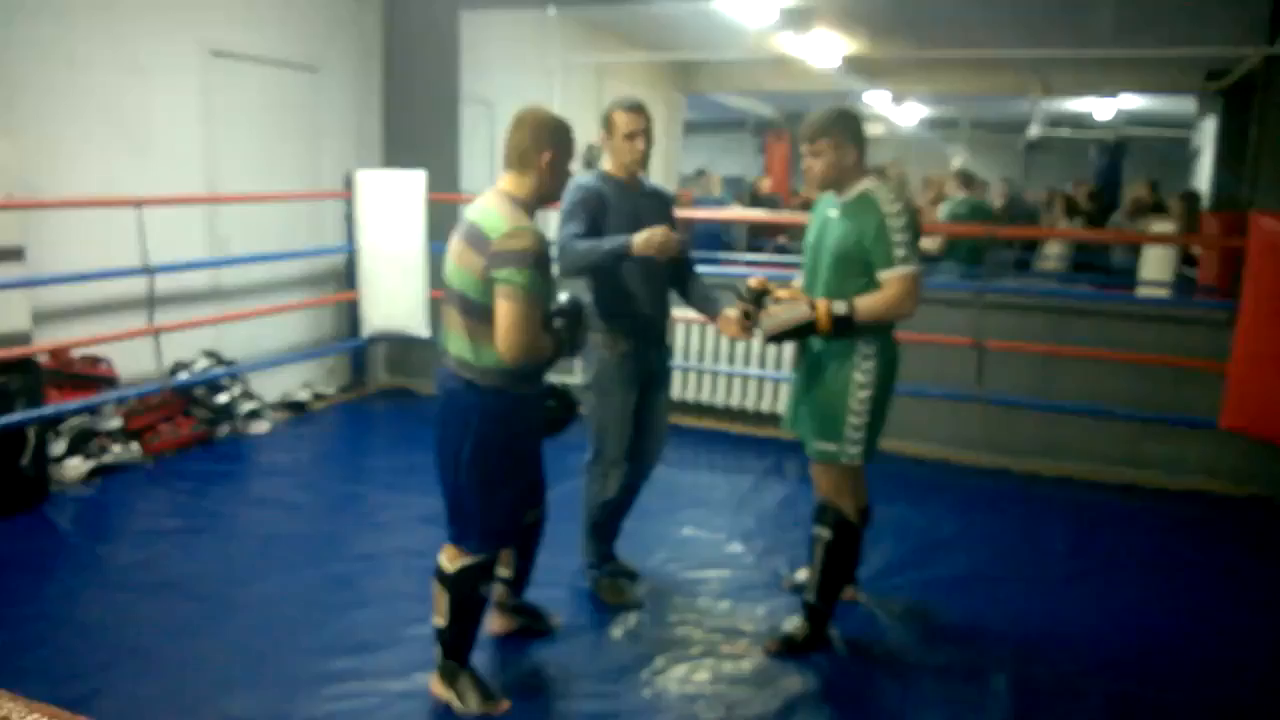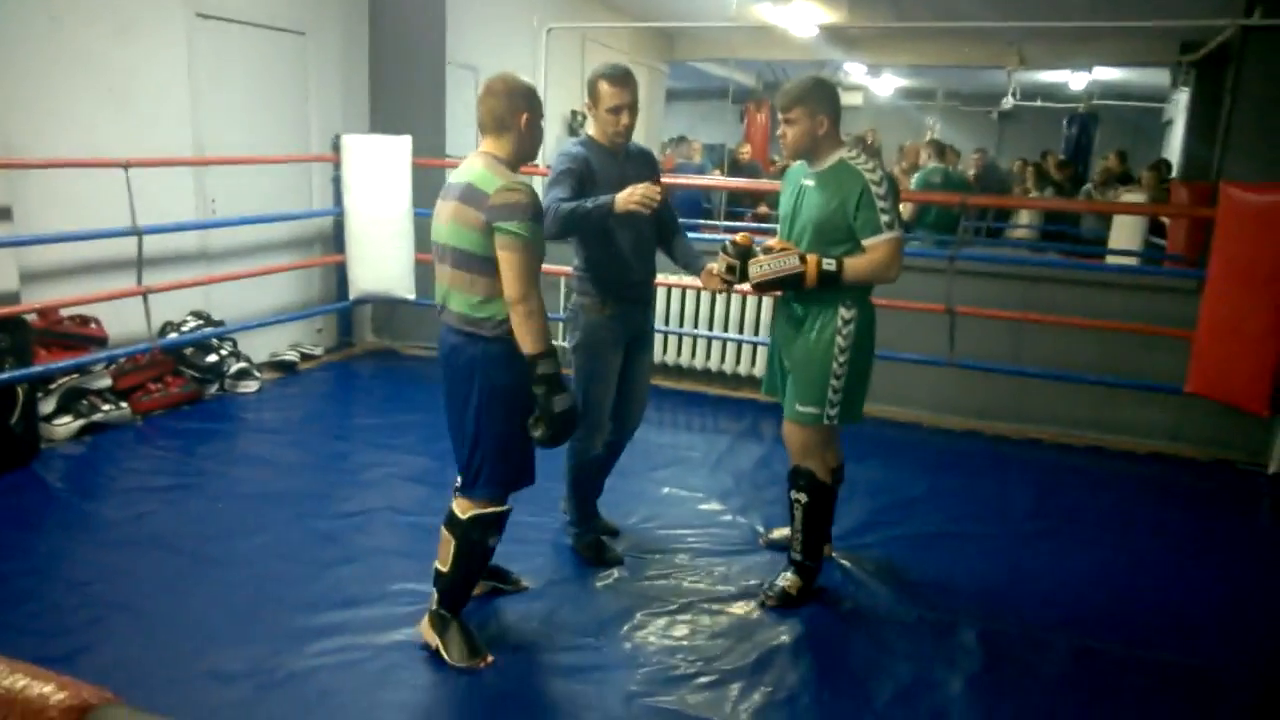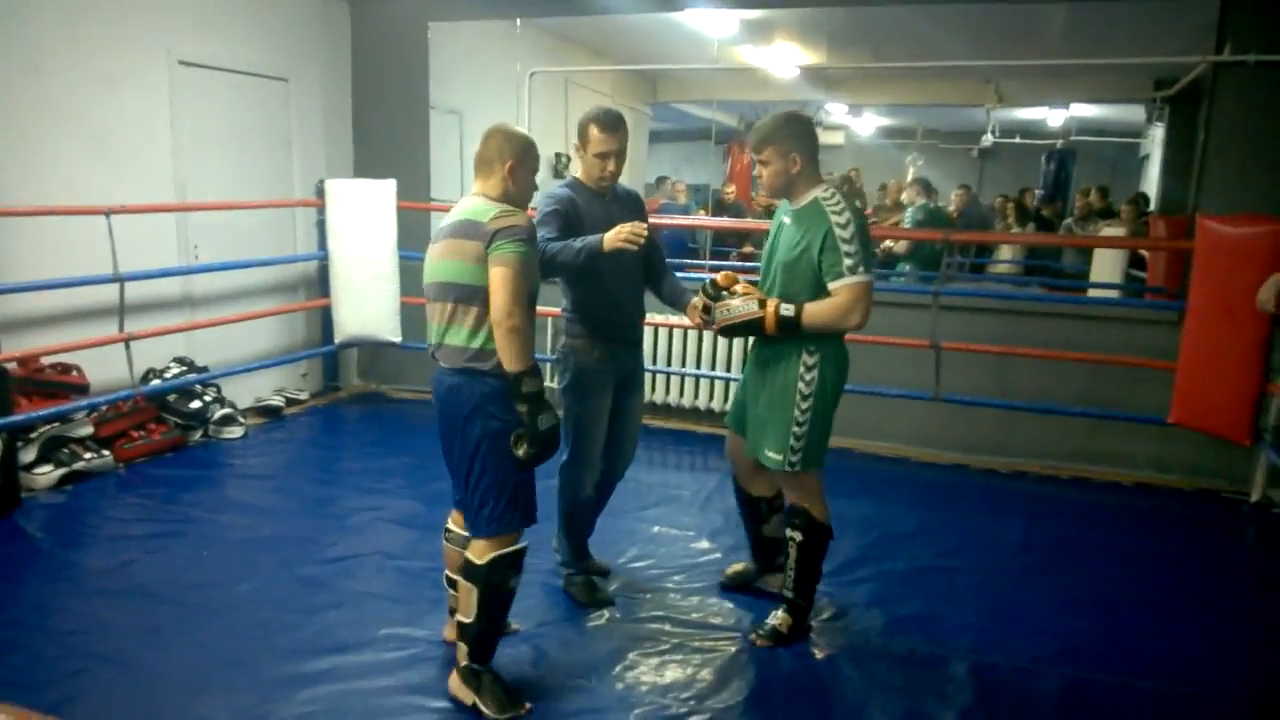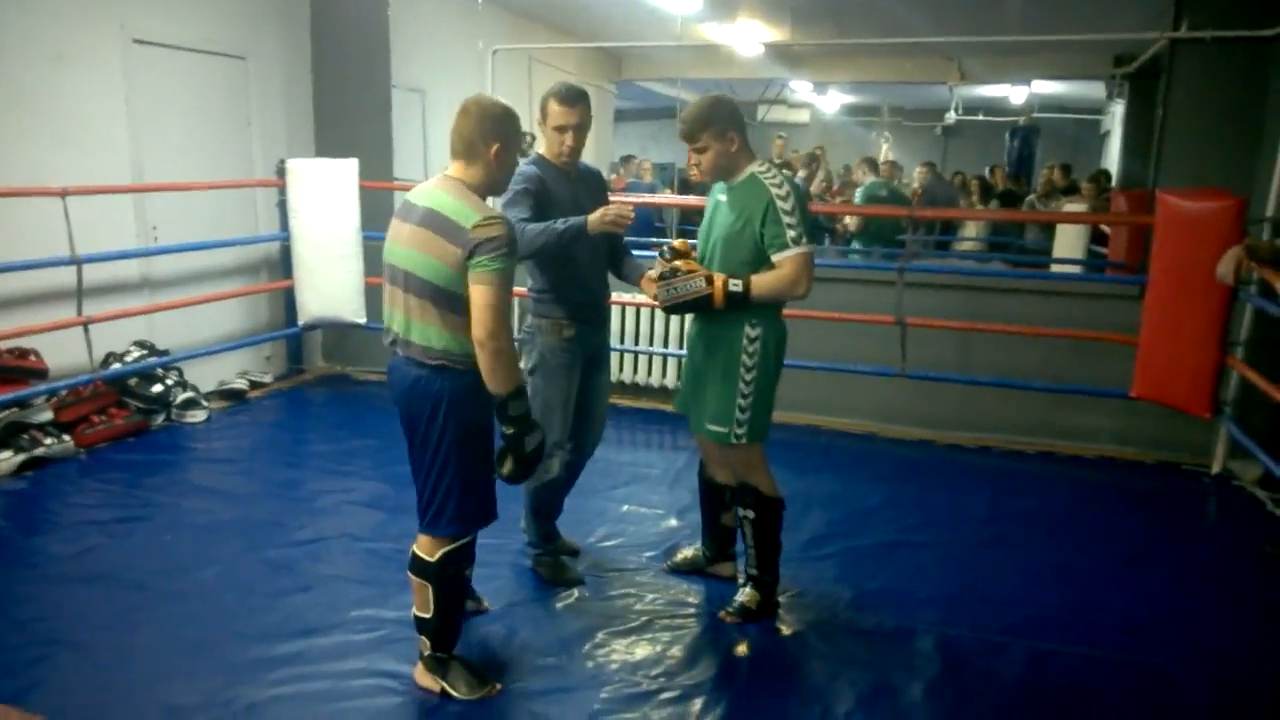
dt=0.5s
person 1, frame 1
left shoulder: (483, 209)
right shoulder: (521, 239)
right elbow: (515, 346)
left wrist: (547, 359)
right wrist: (562, 339)
left hip: (493, 394)
right hip: (486, 401)
left knee: (526, 503)
right knee: (474, 538)
left ankle: (509, 606)
right ankle: (451, 668)
person 1, frame 2
left shoulder: (461, 177)
right shoulder: (512, 194)
right elbow: (521, 296)
right wrist: (548, 376)
left hip: (460, 338)
right hip: (490, 351)
left knee: (481, 471)
right knee: (485, 488)
left ankle: (474, 570)
right ankle: (441, 615)
person 1, frame 3
left shoulder: (449, 224)
right shoulder: (508, 224)
right elbow: (508, 319)
right wrist: (532, 398)
left hip: (450, 379)
right hip: (486, 388)
left knee: (469, 509)
right knee: (498, 532)
left ankle: (462, 616)
right ankle: (471, 670)
person 1, frame 4
left shoulder: (413, 200)
right shoulder: (487, 227)
right elbow: (489, 338)
right wrist: (518, 416)
left hip: (404, 367)
right hip: (446, 383)
left knee: (445, 503)
right knee: (448, 522)
left ankle: (447, 593)
right ankle: (434, 659)
person 2, frame 1
left shoulder: (883, 210)
right shoulder: (825, 205)
left elbow: (903, 298)
left wrist: (824, 314)
right wrist: (779, 299)
left hip: (857, 359)
right hip: (822, 354)
left knee: (832, 480)
right knee: (840, 472)
left ankle: (816, 619)
right ankle: (838, 570)
person 2, frame 2
left shoulder: (863, 178)
right shoulder: (796, 173)
left elbow: (887, 263)
left wrist: (812, 270)
right wrist: (753, 257)
left hip: (834, 323)
right hip: (793, 315)
left knee: (801, 439)
right knee: (816, 435)
left ankle: (804, 568)
right ankle: (812, 528)
person 2, frame 3
left shoulder: (835, 218)
right shoulder: (786, 208)
left elbow: (852, 310)
left wrist: (771, 315)
right wrist: (741, 291)
left hip: (806, 365)
right hip: (769, 356)
left knee: (799, 483)
right knee: (741, 453)
left ankle: (796, 608)
right ankle: (767, 562)
person 2, frame 4
left shoulder: (772, 192)
right shoulder: (720, 188)
left elbow: (796, 280)
left wrist: (719, 289)
right wrist: (685, 263)
left hip: (746, 339)
right hip: (710, 333)
left knee: (743, 459)
right knee: (711, 449)
left ankle: (763, 583)
right ankle: (716, 551)
person 3, frame 1
left shoulder: (659, 199)
right shoulder: (586, 192)
left elbow: (681, 272)
right elbow: (569, 256)
left wrist: (718, 310)
right wrist: (631, 245)
left hip: (654, 346)
right hip: (612, 347)
left knee: (644, 456)
right knee: (609, 460)
left ankle: (604, 547)
right ankle: (600, 567)
person 3, frame 2
left shoulder: (644, 159)
right shoulder: (575, 159)
left elbow: (666, 229)
right elbow: (553, 219)
left wrist: (699, 266)
right wrist: (613, 203)
left hip: (640, 308)
right hip: (597, 310)
left knee: (628, 416)
right knee: (593, 420)
left ankle: (584, 504)
right ankle: (582, 525)
person 3, frame 3
left shoulder: (631, 201)
right shoulder: (561, 201)
left elbow: (654, 268)
right elbow: (541, 258)
left wrist: (686, 301)
right wrist: (602, 243)
left hip: (629, 348)
right hip: (587, 350)
left knee: (619, 455)
right knee: (583, 460)
left ankle: (576, 543)
right ankle: (573, 565)
person 3, frame 4
left shoulder: (593, 179)
right shoulder: (528, 179)
left elbow: (611, 248)
right elbow: (518, 239)
left wrist: (641, 274)
right wrist: (585, 224)
left hip: (595, 327)
right hip: (553, 330)
left knee: (587, 435)
right knee: (551, 442)
left ankle: (543, 521)
right ankle: (541, 545)
